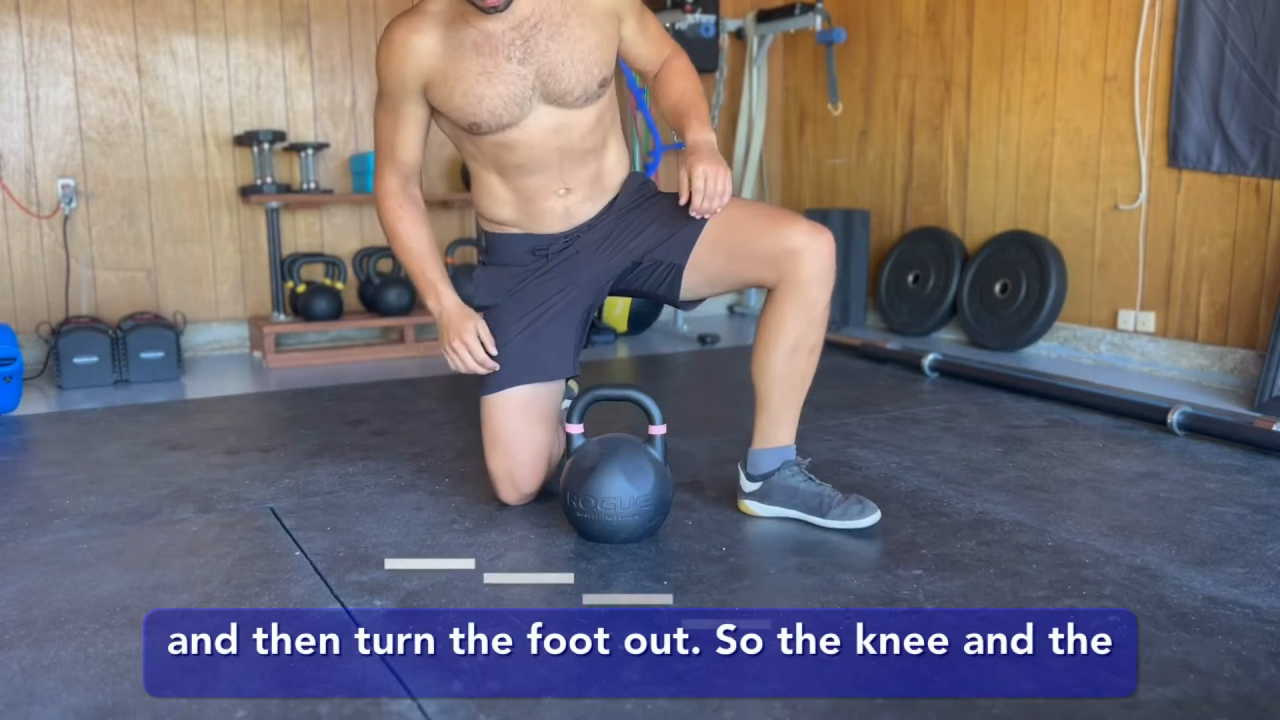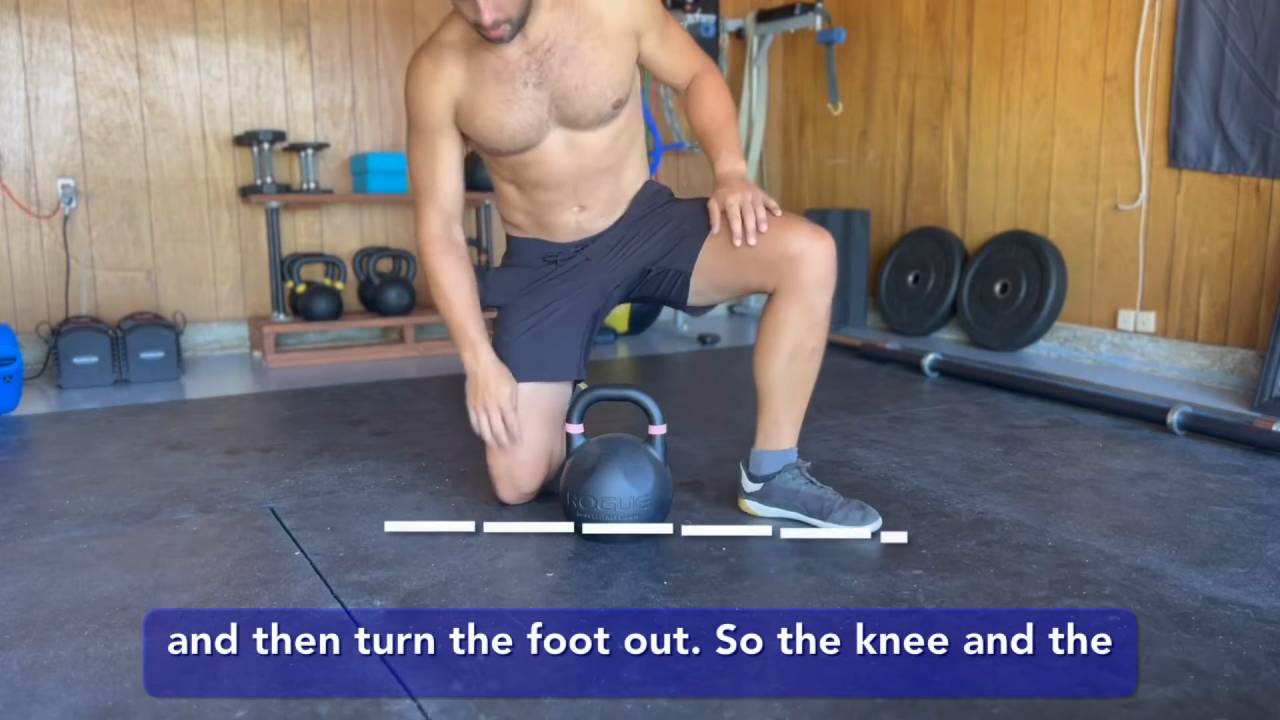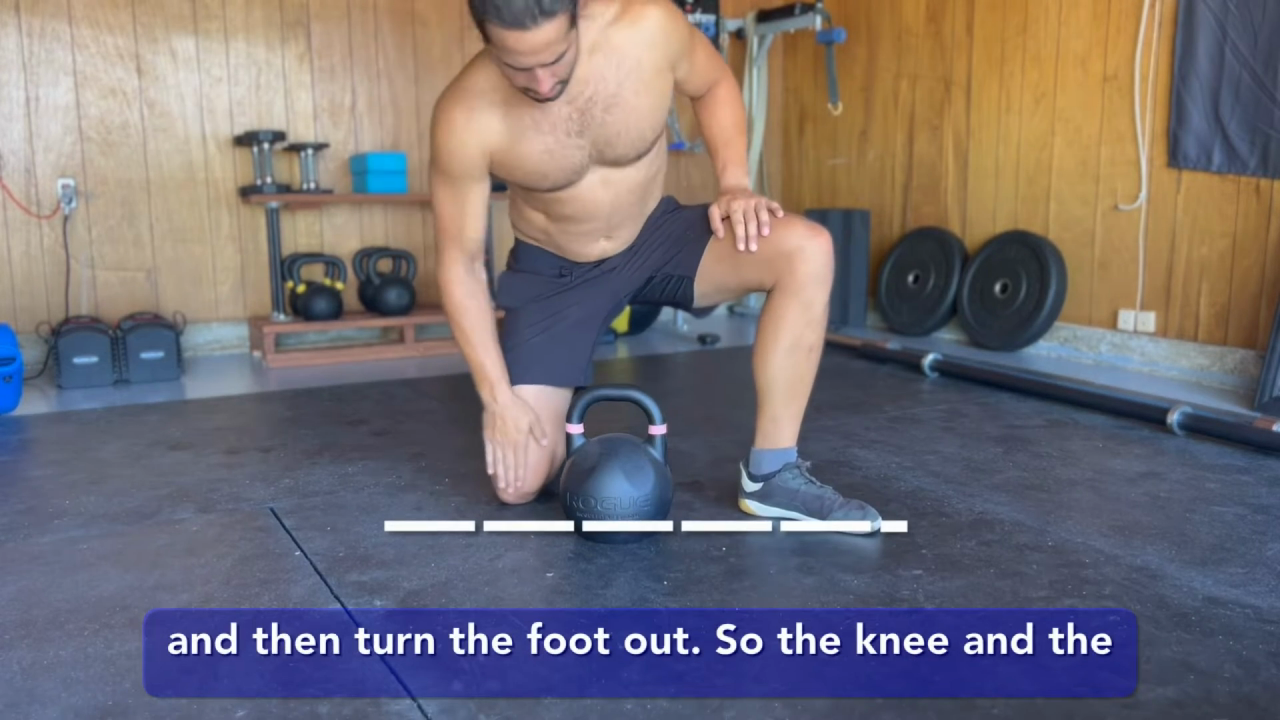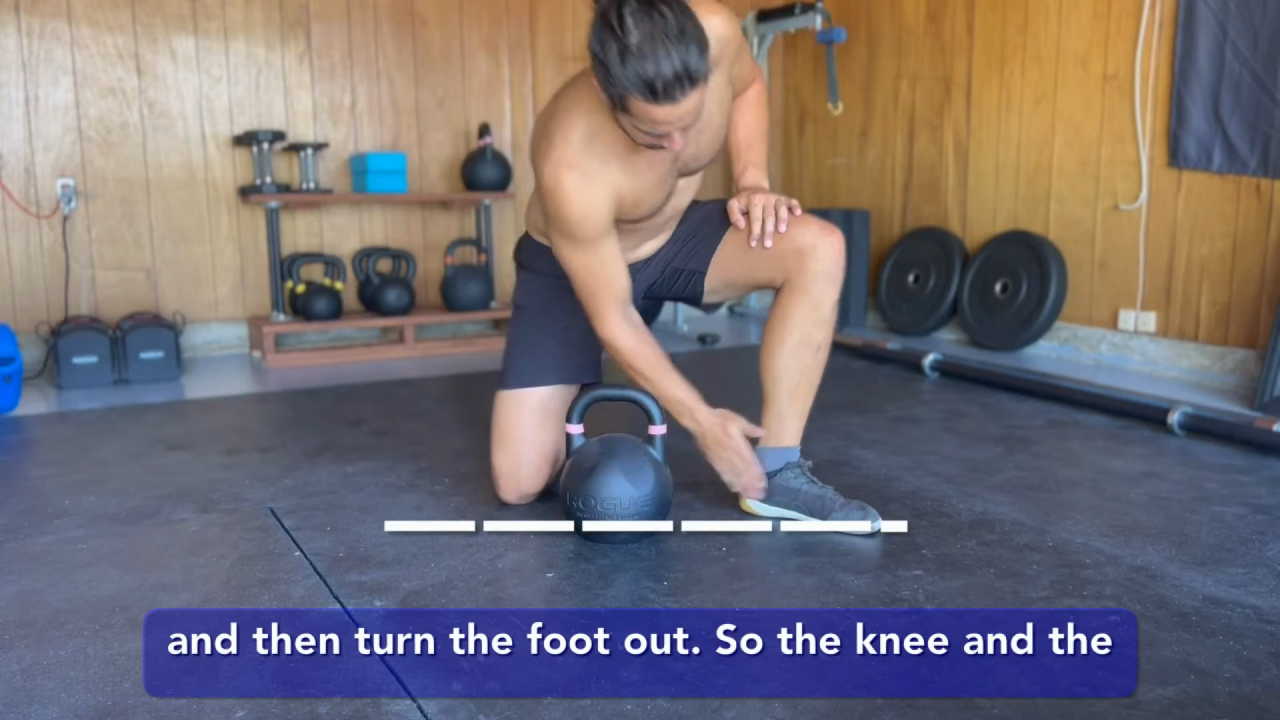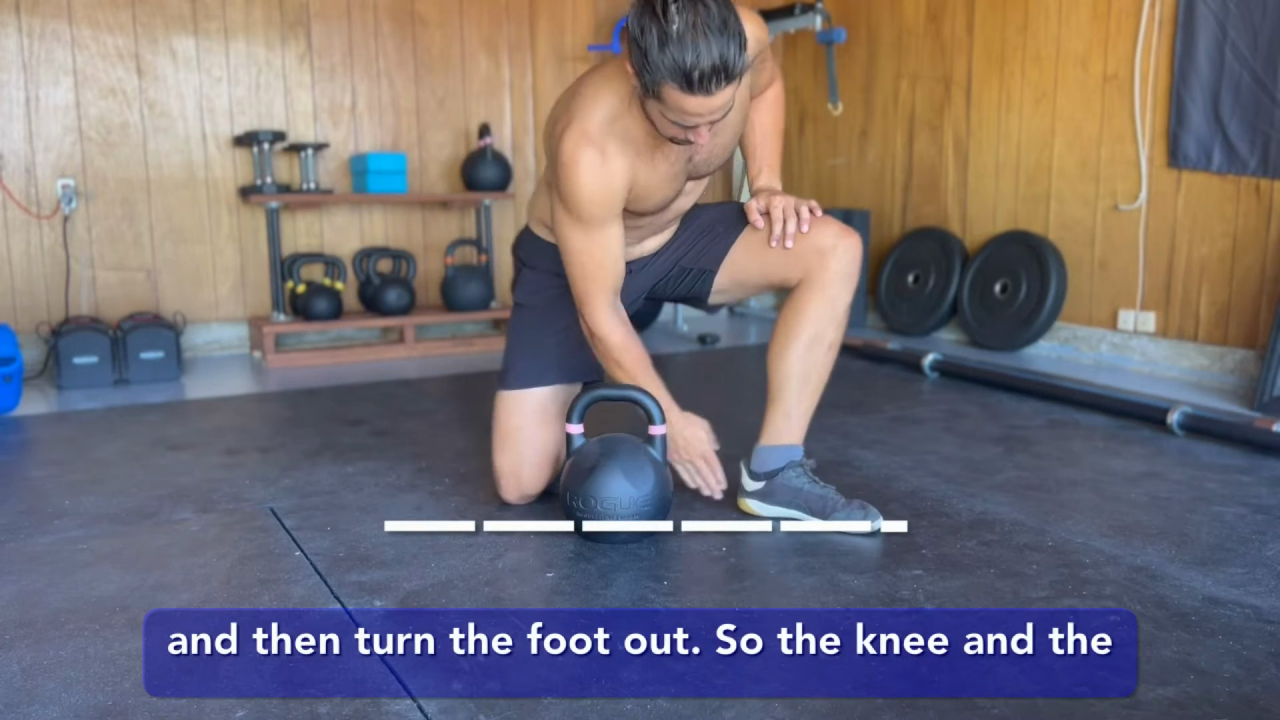
dt=0.4s
person 1, frame 1
right shoulder: (414, 43)
left elbow: (666, 62)
right elbow: (397, 183)
left wrist: (700, 139)
right wrist: (446, 305)
left hip: (629, 215)
right hip: (527, 261)
left knee: (807, 249)
right knee: (518, 485)
left ankle: (769, 472)
right ankle: (552, 407)
person 1, frame 2
right shoulder: (436, 73)
left elbow: (699, 78)
right elbow: (438, 227)
left wrist: (731, 171)
right wrist: (479, 361)
left hip: (645, 224)
right hip: (544, 266)
left knee: (807, 252)
right knee: (517, 483)
left ankle: (771, 474)
right ankle: (560, 409)
person 1, frame 3
right shoulder: (466, 117)
left elbow: (716, 86)
right elbow: (460, 264)
left wrist: (734, 183)
right wrist: (499, 396)
left hip: (656, 235)
right hip: (553, 273)
left knee: (806, 248)
right knee: (516, 482)
left ankle: (771, 473)
right ankle: (565, 419)
person 1, frame 4
right shoulder: (573, 164)
right elbow: (613, 321)
left wrist: (753, 183)
right wrist: (703, 420)
left hip: (675, 233)
right hip: (569, 271)
left knee: (819, 247)
right knee: (519, 484)
left ankle: (777, 470)
right ankle: (574, 416)
person 1, frame 5
right shoulder: (590, 145)
right elbow: (599, 313)
left wrist: (766, 184)
right wrist: (671, 421)
left hip: (676, 234)
right hip: (564, 266)
left knee: (834, 248)
right knee: (521, 484)
left ankle: (773, 472)
right ankle: (565, 417)
